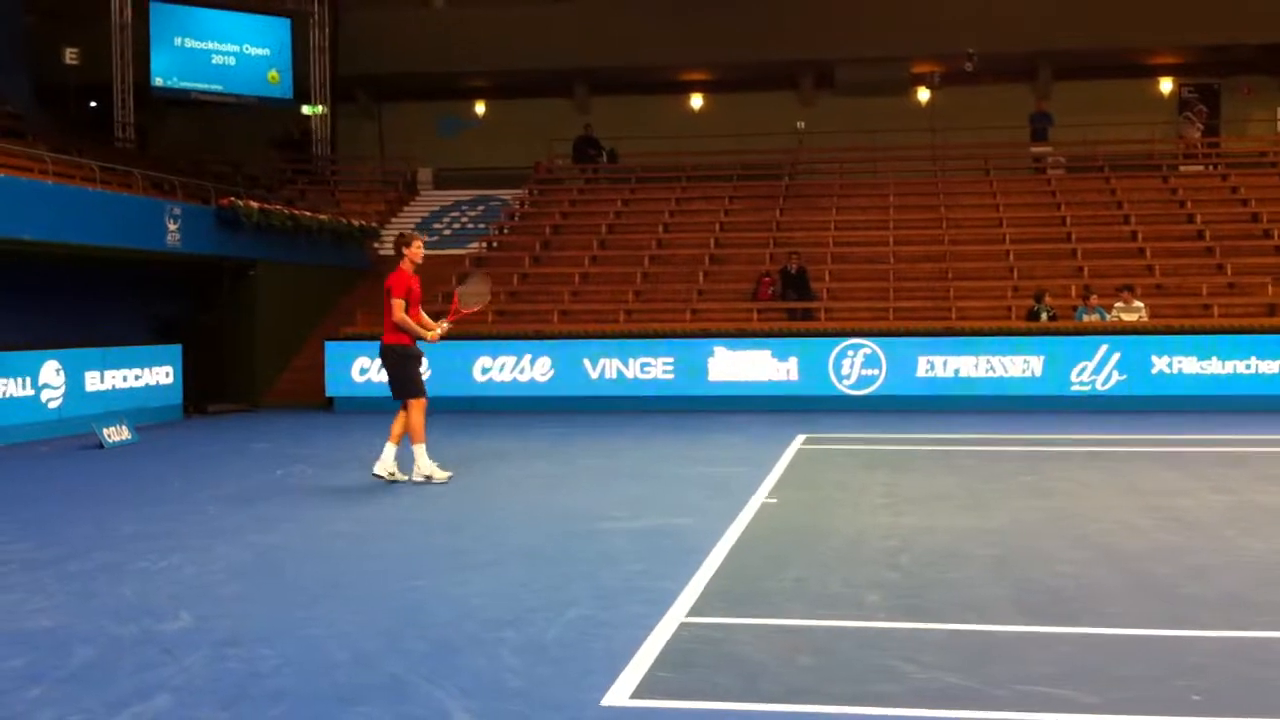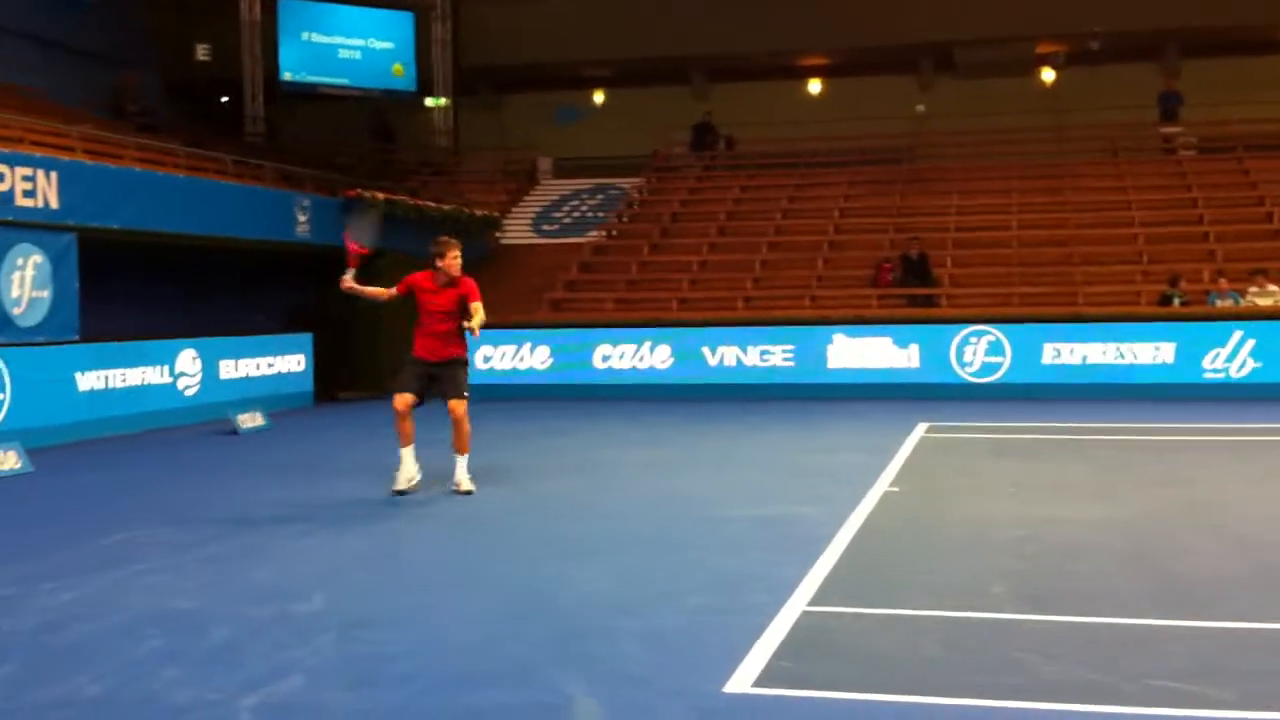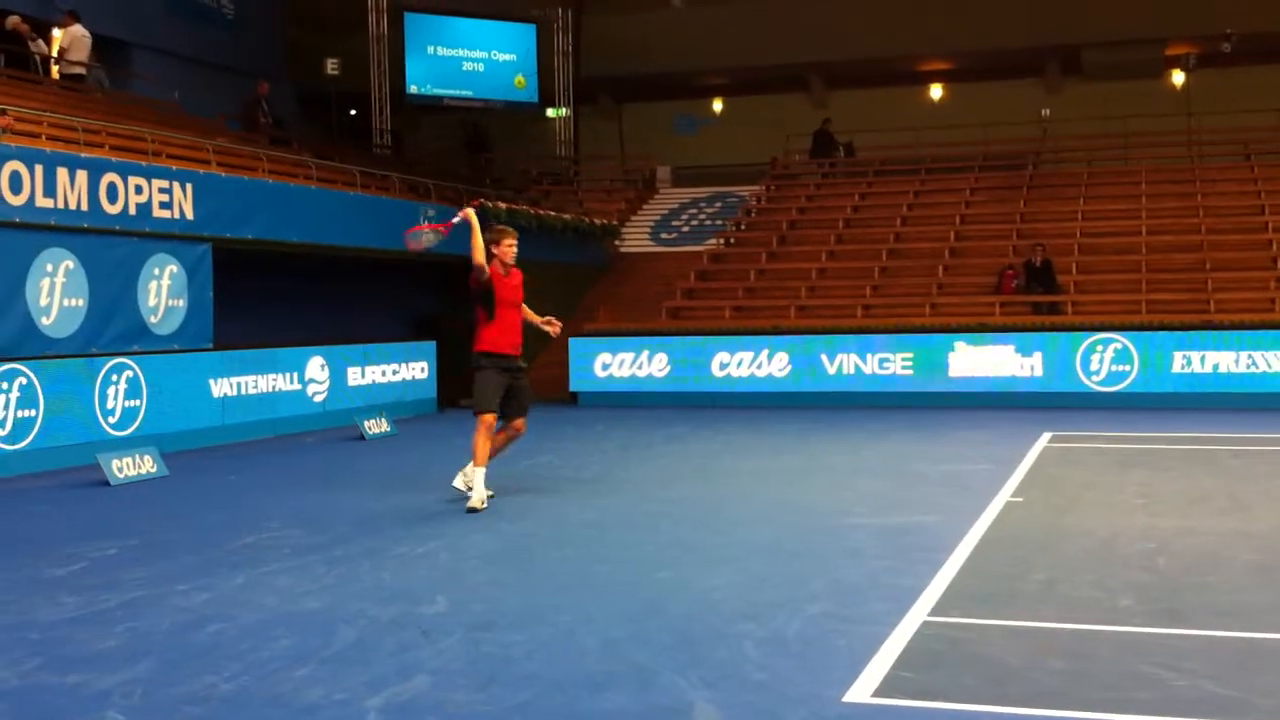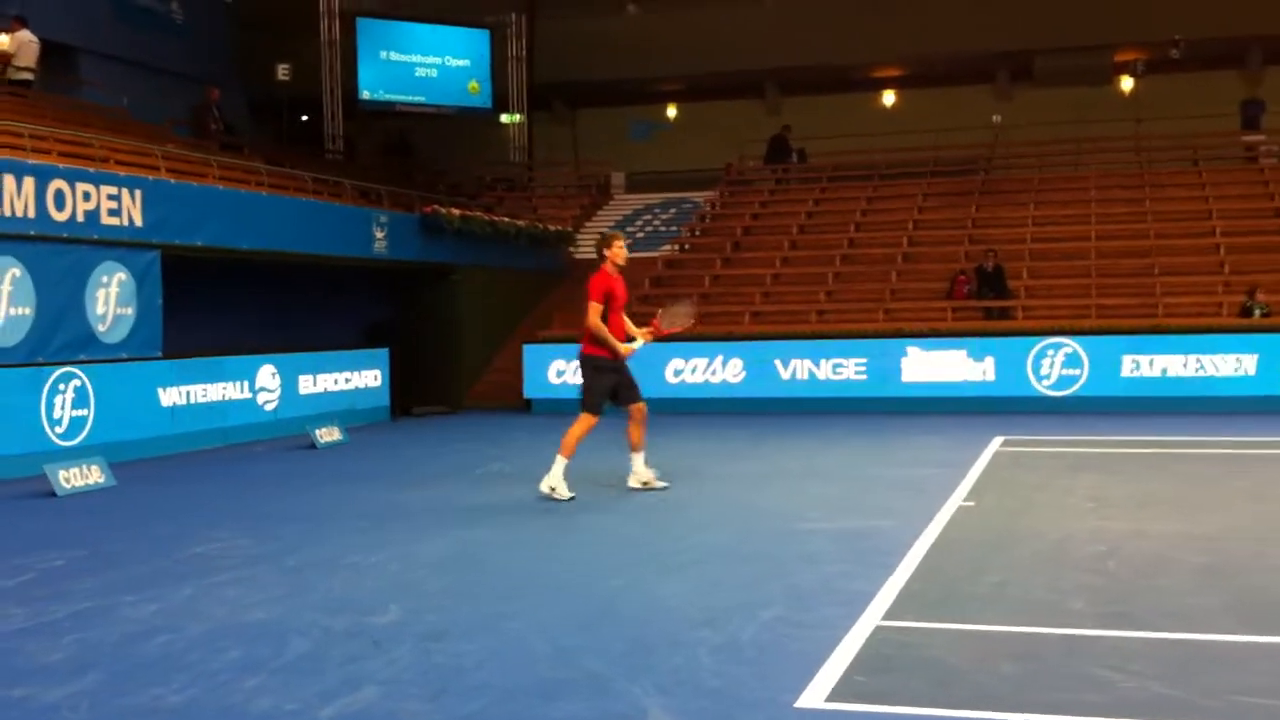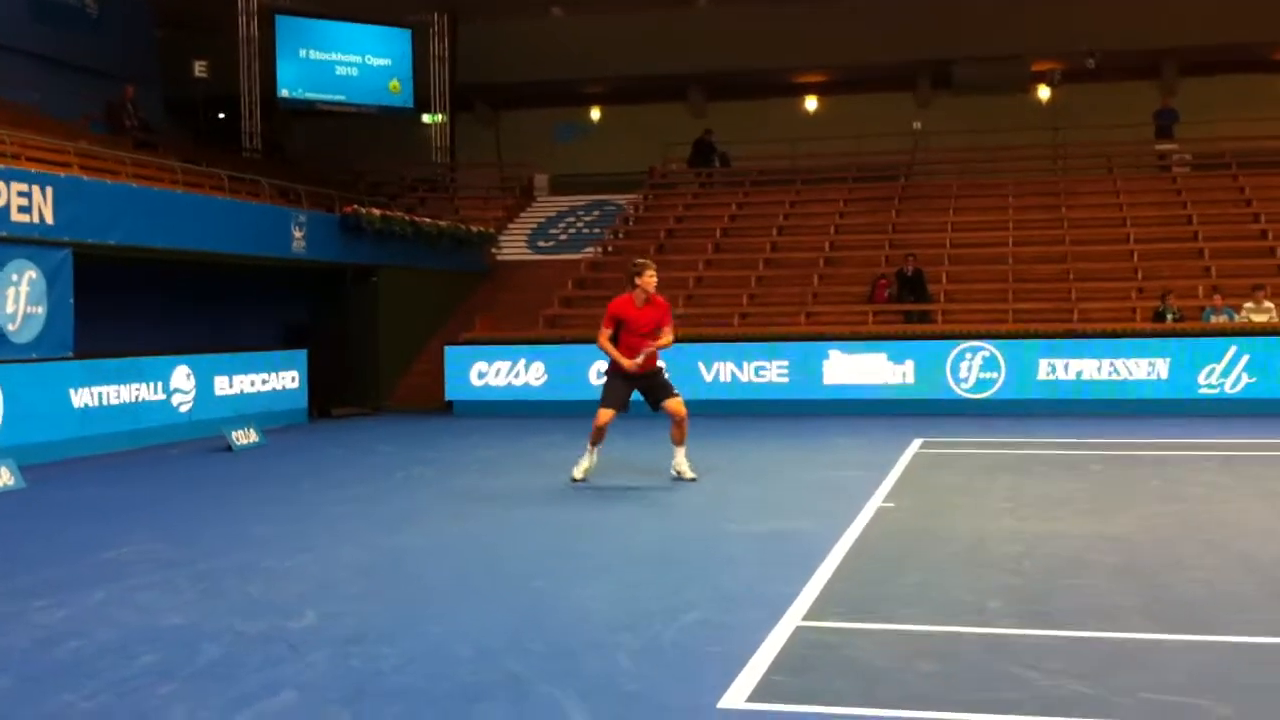
dt=1s
person 1, frame 1
left shoulder: (413, 278)
right shoulder: (399, 278)
left elbow: (416, 312)
right elbow: (398, 316)
left wrist: (435, 326)
right wrist: (425, 335)
left hip: (399, 348)
right hip: (398, 348)
left knee: (408, 406)
right knee: (417, 403)
left ankle: (386, 464)
right ankle: (423, 466)
person 1, frame 2
left shoulder: (466, 285)
right shoulder: (416, 281)
left elbow: (479, 313)
right elbow: (388, 294)
left wrist: (474, 324)
right wrist: (357, 288)
left hip: (453, 360)
right hip: (421, 359)
left knee: (458, 411)
right knee: (401, 405)
left ankle: (461, 474)
right ankle: (408, 468)
person 1, frame 3
left shoulder: (517, 275)
right shoulder: (485, 277)
right elbow: (478, 262)
left wrist: (539, 321)
right wrist: (473, 221)
left hip: (513, 362)
right hip: (489, 361)
left knee: (516, 427)
right knee: (487, 421)
left ankle: (470, 474)
right ankle: (478, 490)
person 1, frame 4
left shoulder: (619, 280)
right shoulder: (599, 280)
right elbow: (593, 322)
left wrist: (636, 332)
right wrist: (618, 346)
left hip: (613, 360)
right hip: (597, 359)
left knee: (639, 410)
right knee: (588, 419)
left ankle: (638, 473)
right ankle: (554, 479)
person 1, frame 5
left shoulder: (661, 304)
right shoulder: (617, 305)
left elbow: (668, 336)
right elbow: (602, 340)
left wrist: (657, 345)
right wrist: (623, 361)
left hip: (650, 370)
right hip: (620, 371)
left knee: (679, 412)
right knee: (602, 421)
left ankle: (680, 463)
right ankle: (589, 458)
